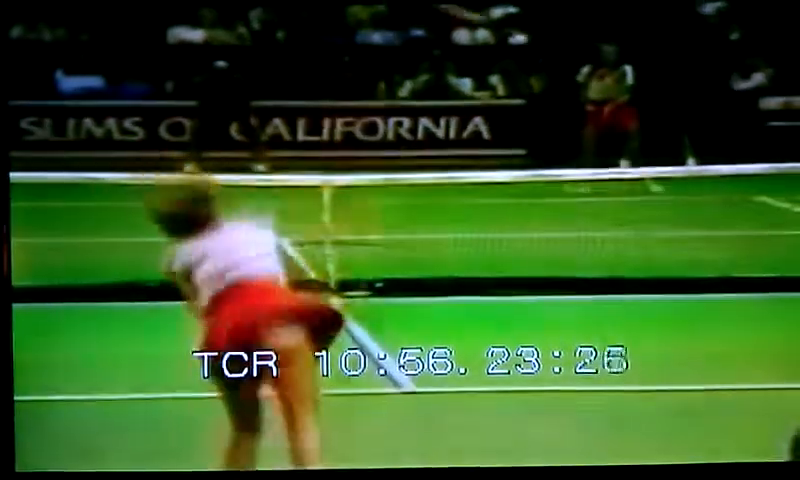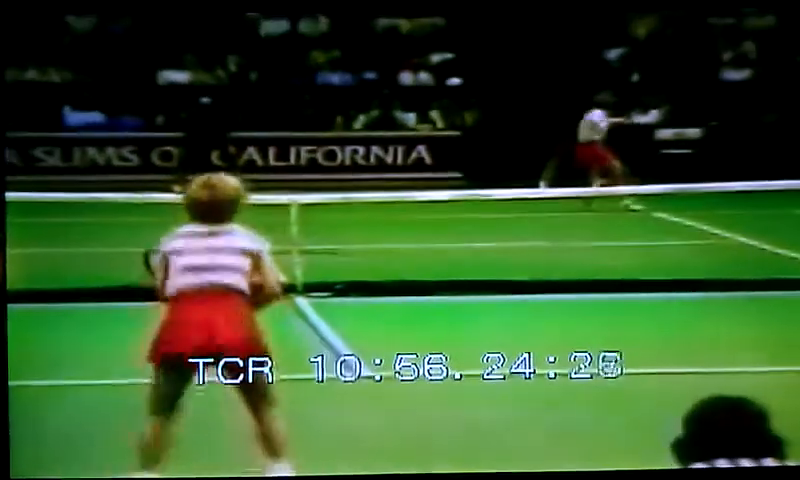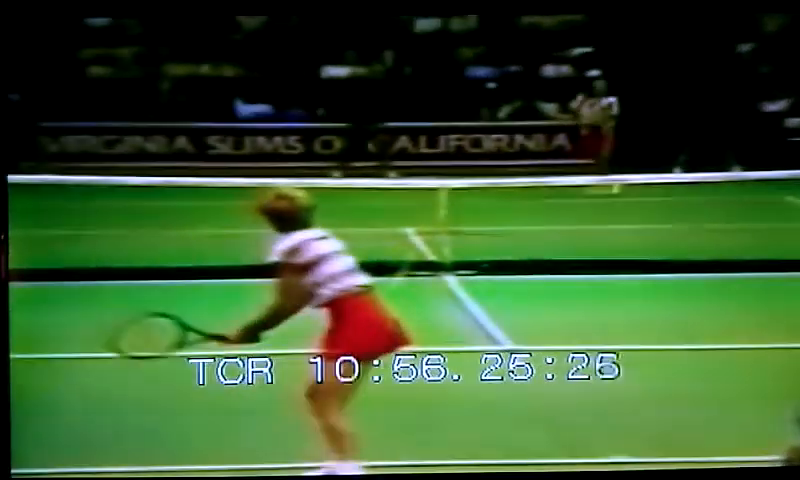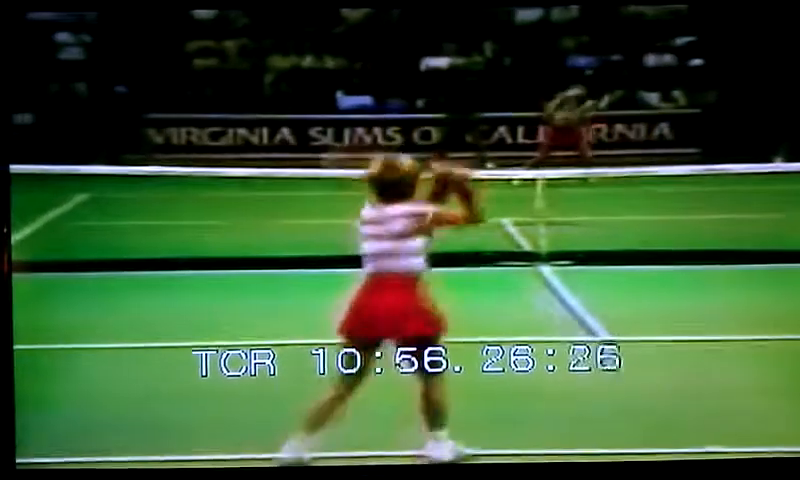
dt=1s
person 1, frame 1
left shoulder: (180, 257)
right shoulder: (253, 233)
left elbow: (199, 307)
left hip: (226, 329)
right hip: (276, 318)
left knee: (245, 429)
right knee: (303, 419)
person 1, frame 2
left shoulder: (172, 240)
right shoulder: (249, 240)
left elbow: (163, 290)
right elbow: (272, 289)
left hip: (181, 325)
right hip: (235, 323)
left knee: (160, 414)
right knee: (263, 408)
right ankle: (280, 471)
person 1, frame 3
left shoulder: (289, 246)
right shoulder: (321, 238)
left elbow: (286, 303)
right elbow: (303, 298)
left wrist: (249, 331)
right wrist: (260, 328)
left hip: (355, 323)
right hip: (369, 317)
left knee: (329, 406)
right knee: (318, 396)
right ankle: (343, 466)
person 1, frame 4
left shoulder: (369, 212)
right shoulder: (416, 214)
right elbow: (473, 217)
left wrist: (442, 183)
left hip: (370, 302)
right hip: (409, 303)
left knee: (345, 385)
right knee: (432, 376)
left ankle: (297, 447)
right ankle: (439, 442)
